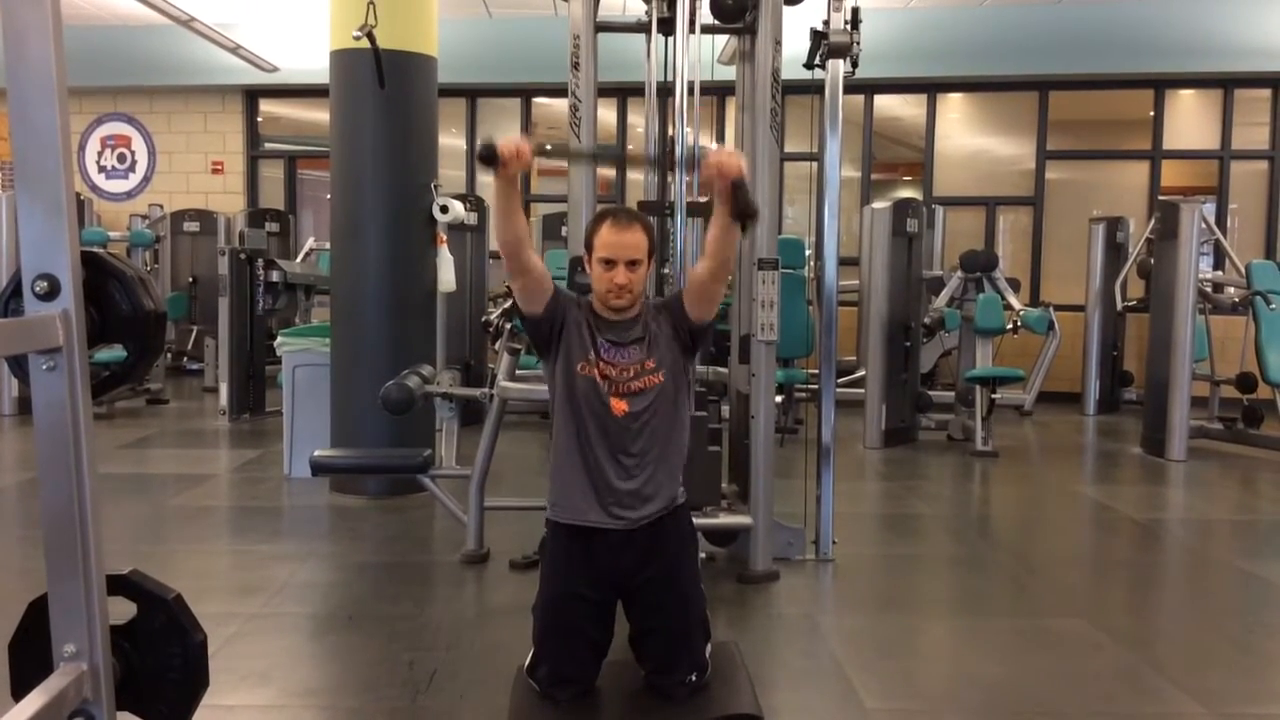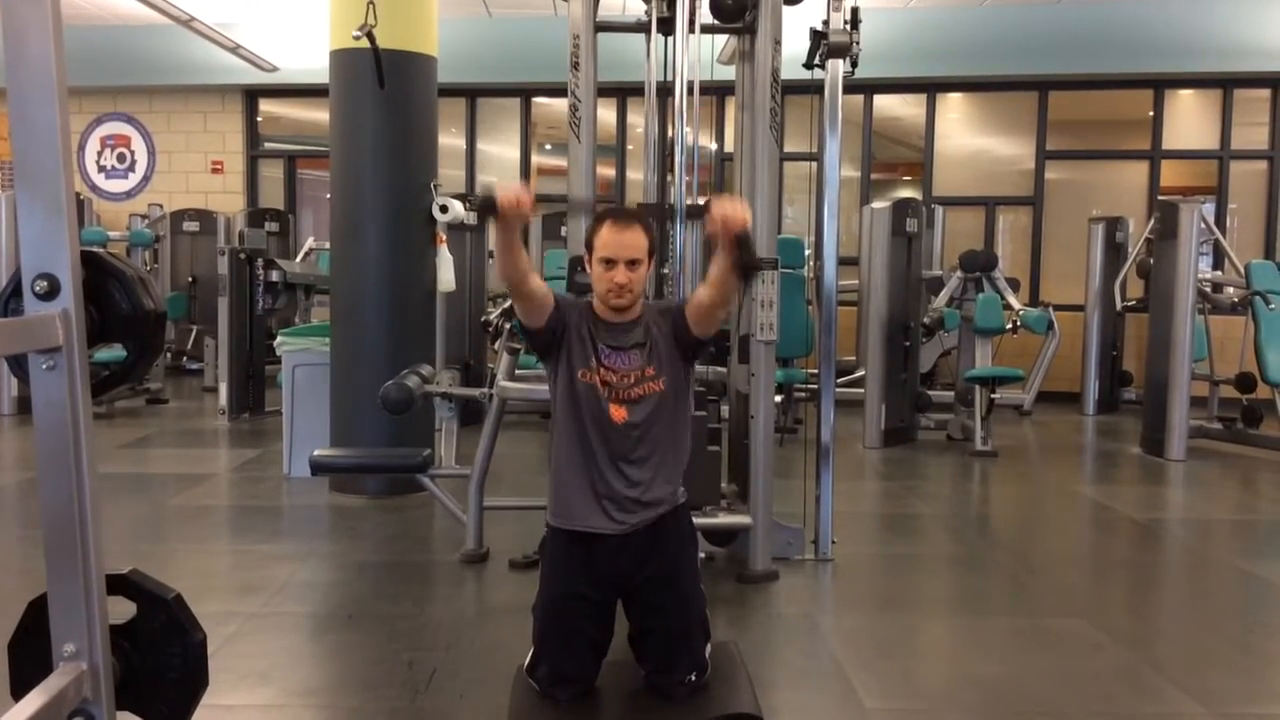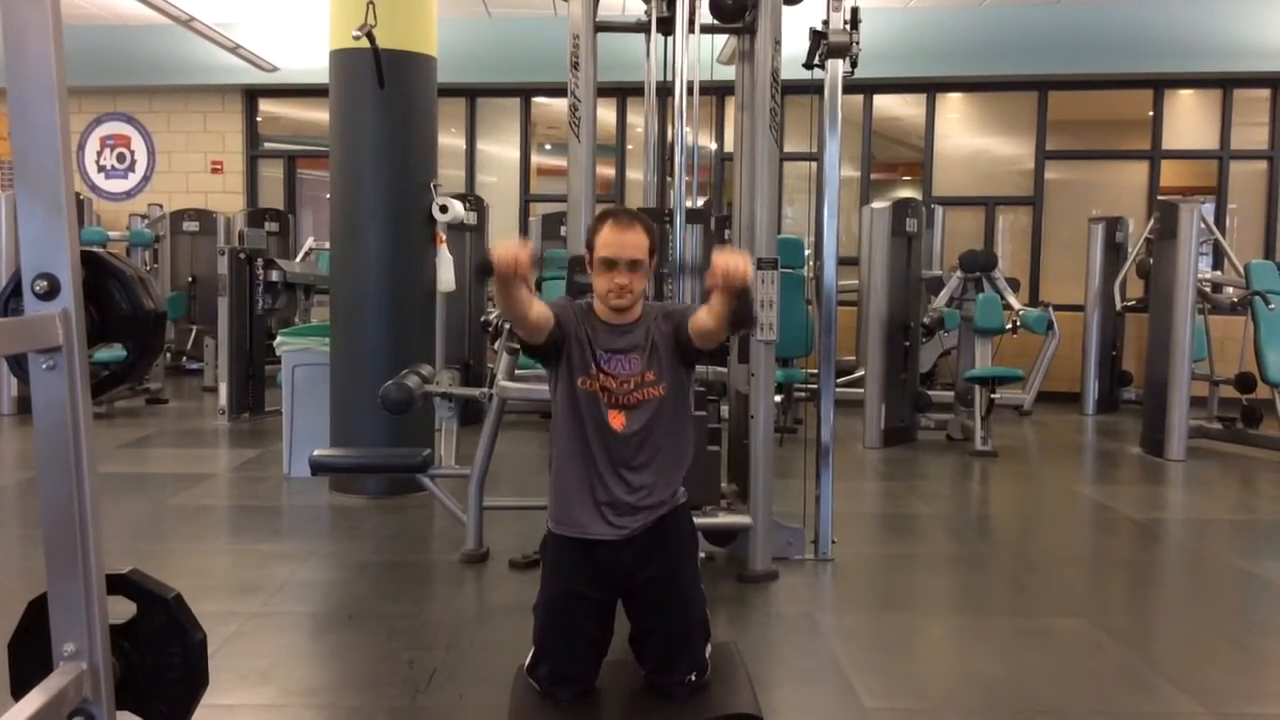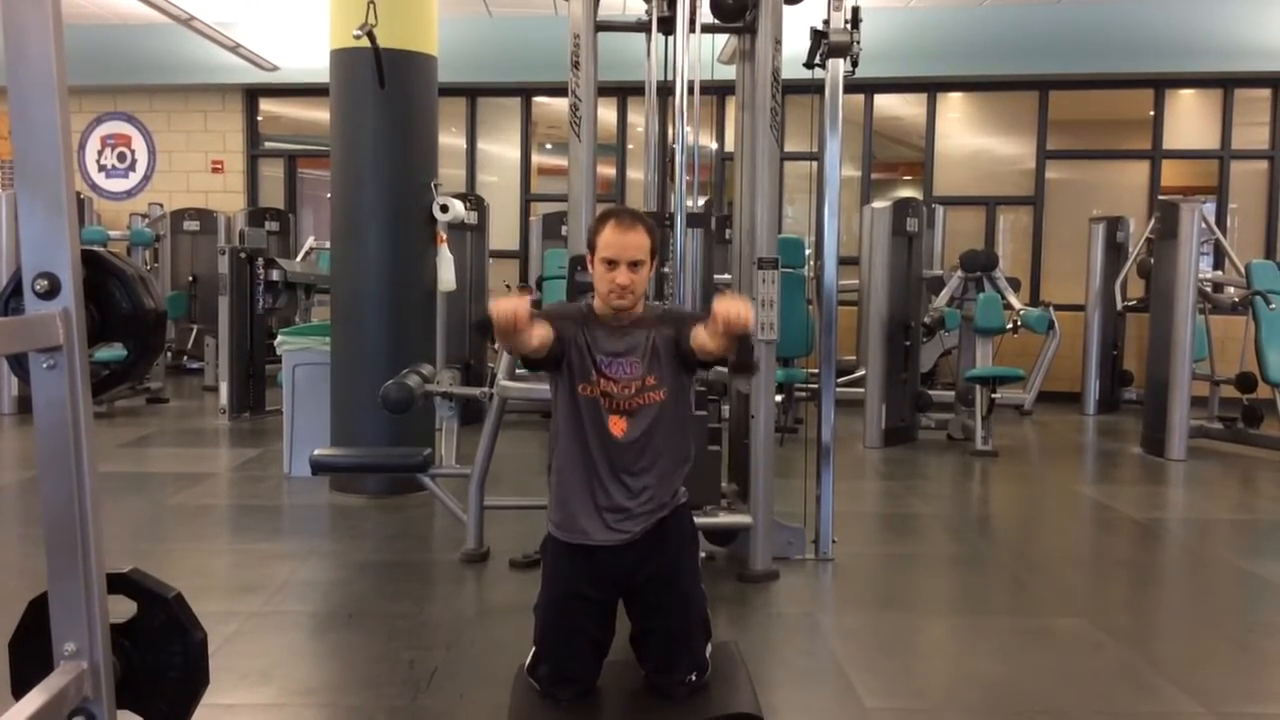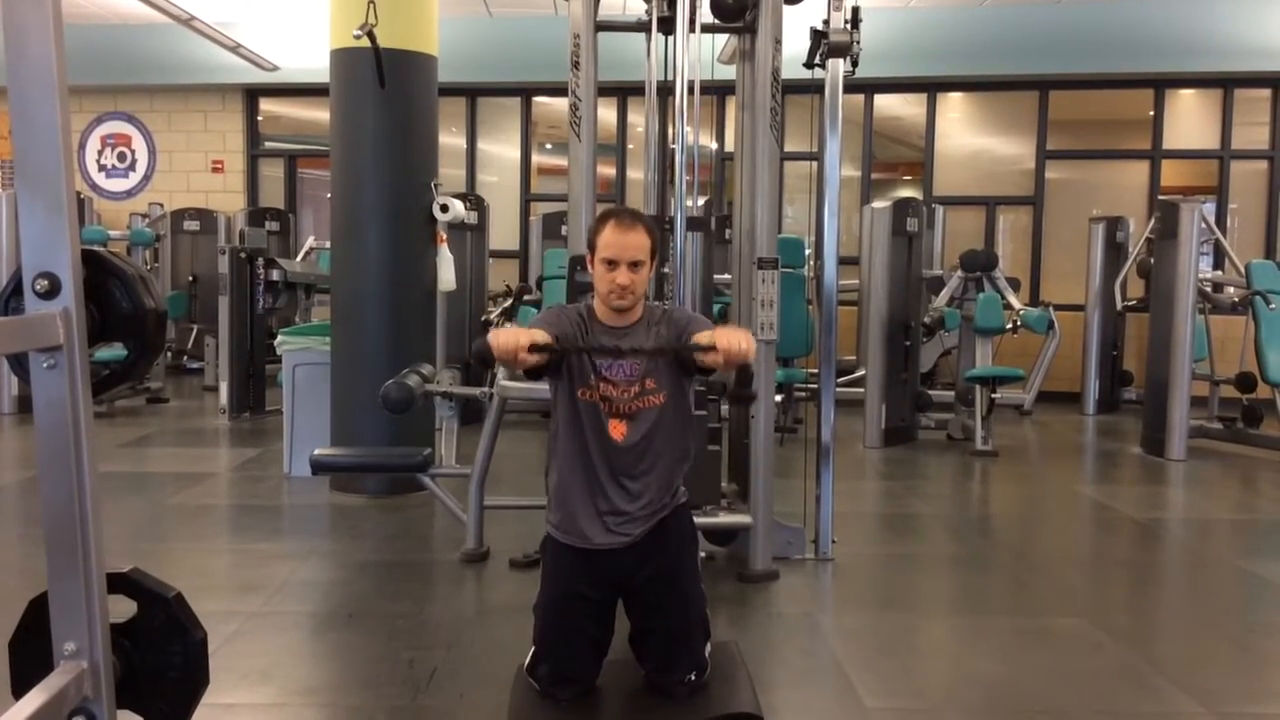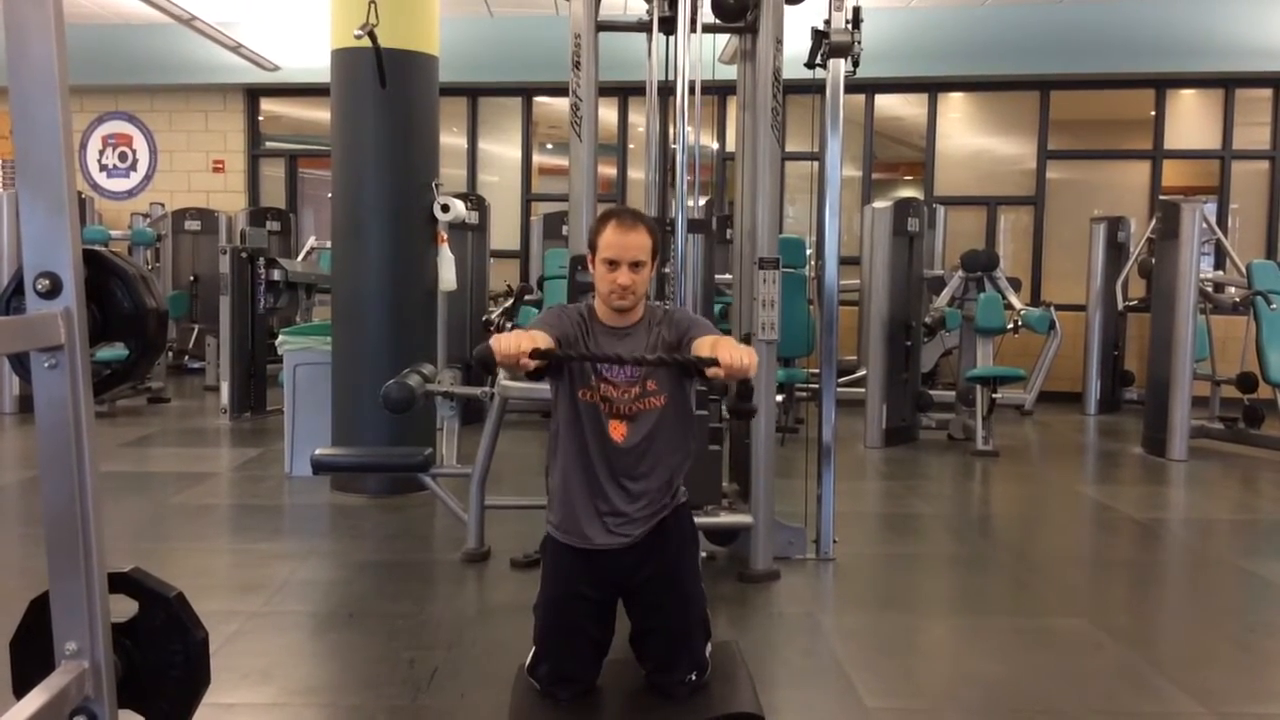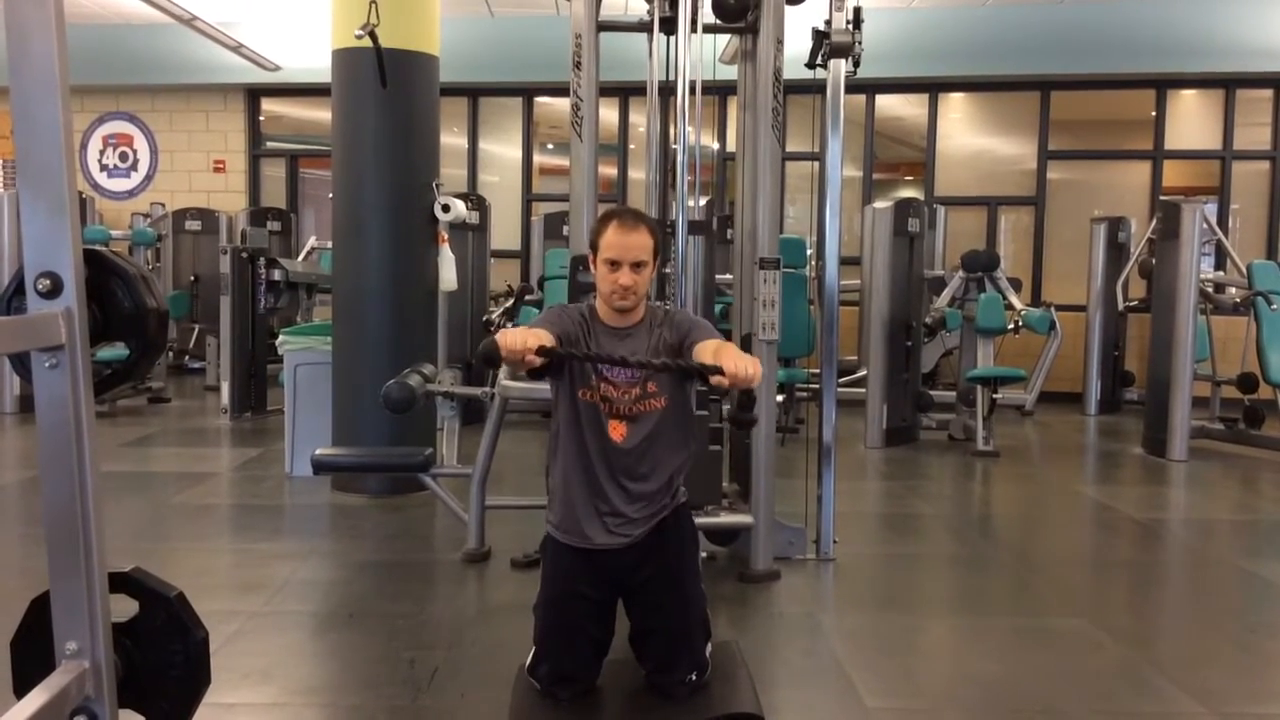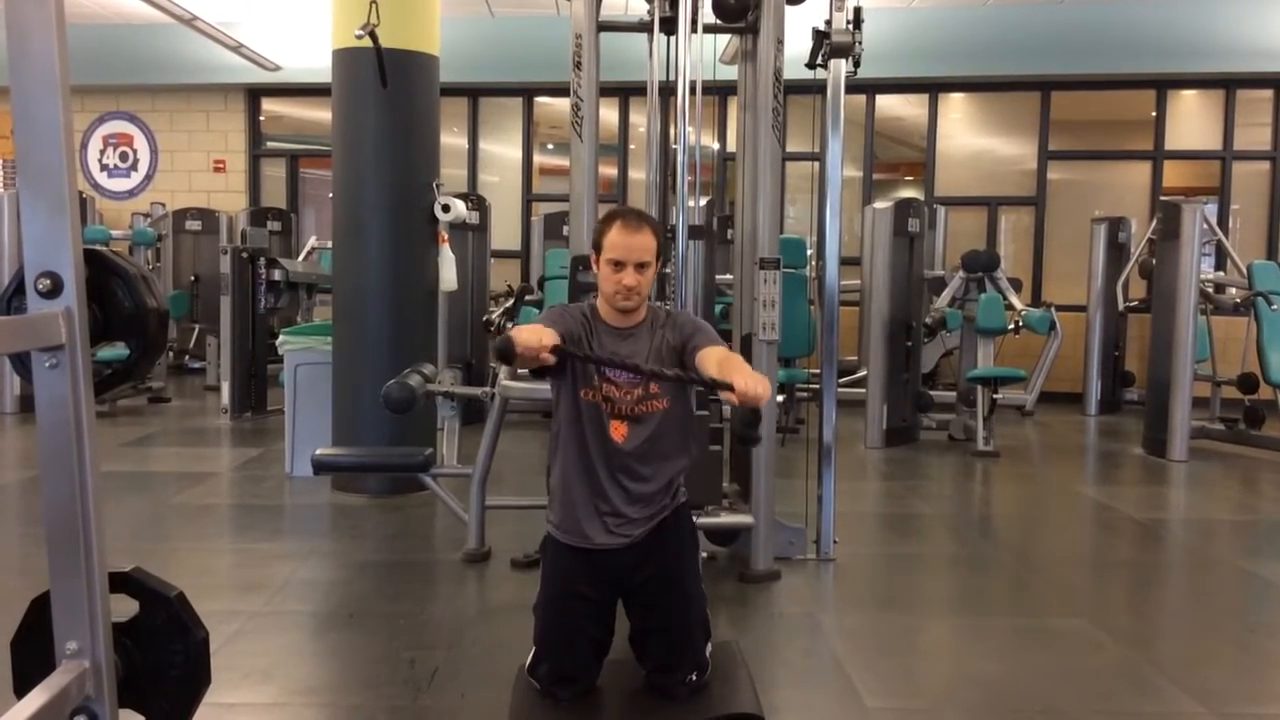
dt=0.1s
person 1, frame 1
left shoulder: (673, 323)
right shoulder: (561, 320)
left elbow: (716, 270)
right elbow: (519, 260)
left wrist: (725, 197)
right wrist: (507, 182)
left hip: (661, 527)
right hip: (576, 530)
left knee: (681, 680)
right knee: (559, 683)
left ankle: (649, 642)
right ankle: (584, 650)
person 1, frame 2
left shoulder: (675, 329)
right shoulder: (564, 327)
left elbow: (717, 296)
right elbow: (521, 285)
left wrist: (728, 240)
right wrist: (508, 224)
left hip: (661, 528)
right hip: (577, 533)
left knee: (680, 679)
right knee: (558, 682)
left ankle: (650, 644)
right ankle: (592, 640)
person 1, frame 3
left shoulder: (673, 327)
right shoulder: (566, 325)
left elbow: (715, 322)
right elbow: (526, 315)
left wrist: (730, 284)
right wrist: (509, 277)
left hip: (660, 528)
right hip: (576, 531)
left knee: (681, 680)
right knee: (558, 683)
left ankle: (649, 643)
right ankle: (590, 642)
person 1, frame 4
left shoulder: (674, 330)
right shoulder: (566, 329)
left elbow: (712, 340)
right elbow: (529, 337)
left wrist: (731, 319)
right wrist: (510, 319)
left hip: (661, 529)
right hip: (577, 534)
left knee: (681, 679)
right knee: (559, 682)
left ankle: (652, 641)
right ankle: (591, 638)
person 1, frame 5
left shoulder: (675, 327)
right shoulder: (565, 325)
left elbow: (710, 341)
right elbow: (533, 341)
left wrist: (730, 342)
right wrist: (511, 341)
left hip: (660, 528)
right hip: (576, 534)
left knee: (680, 679)
right knee: (559, 681)
left ankle: (647, 639)
right ankle: (591, 637)
person 1, frame 6
left shoulder: (677, 328)
right shoulder: (566, 326)
left elbow: (711, 346)
right elbow: (534, 342)
left wrist: (733, 353)
right wrist: (513, 345)
left hip: (660, 528)
right hip: (577, 534)
left knee: (681, 679)
right knee: (559, 681)
left ankle: (649, 639)
right ankle: (588, 633)
person 1, frame 7
left shoulder: (678, 328)
right shoulder: (567, 324)
left elbow: (712, 349)
right elbow: (534, 341)
left wrist: (736, 361)
right wrist: (516, 342)
left hip: (660, 526)
right hip: (578, 533)
left knee: (682, 680)
right knee: (560, 682)
left ankle: (649, 637)
right ankle: (598, 632)
person 1, frame 8
left shoulder: (680, 330)
right shoulder: (569, 324)
left elbow: (717, 358)
right elbow: (542, 339)
left wrist: (743, 377)
right wrist: (528, 340)
left hip: (661, 528)
right hip: (578, 533)
left knee: (682, 680)
right knee: (559, 682)
left ankle: (644, 636)
